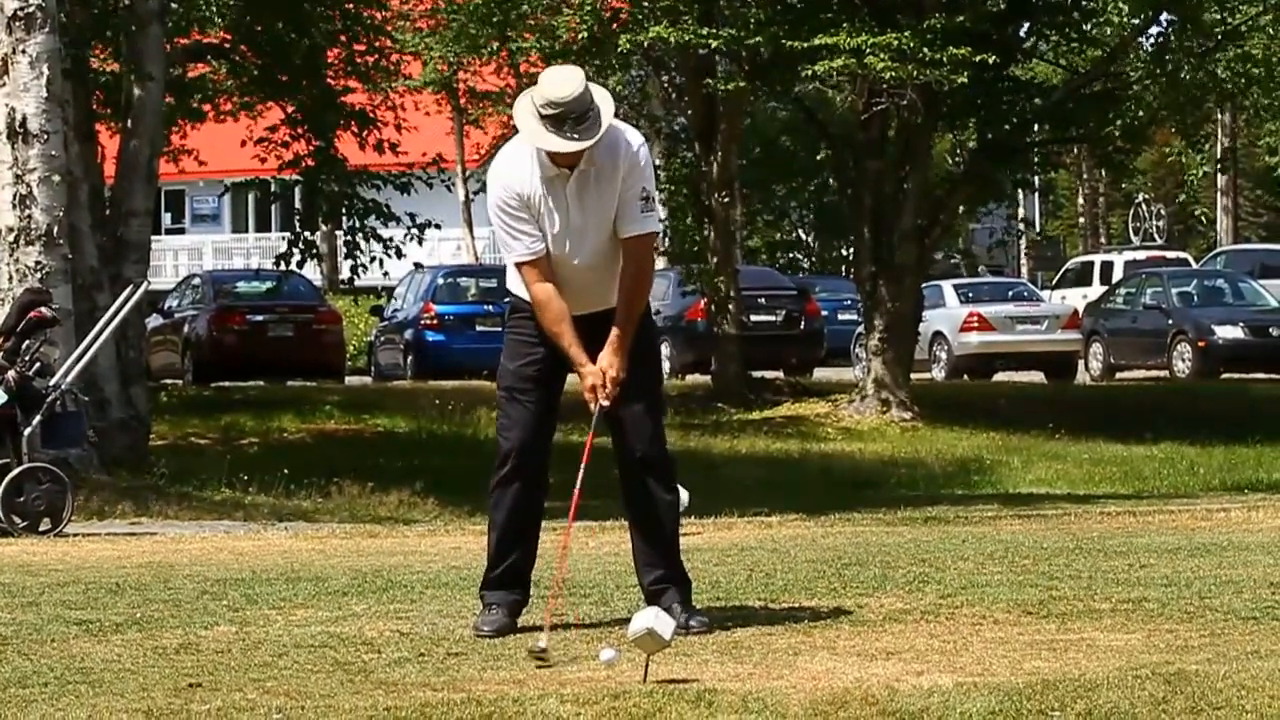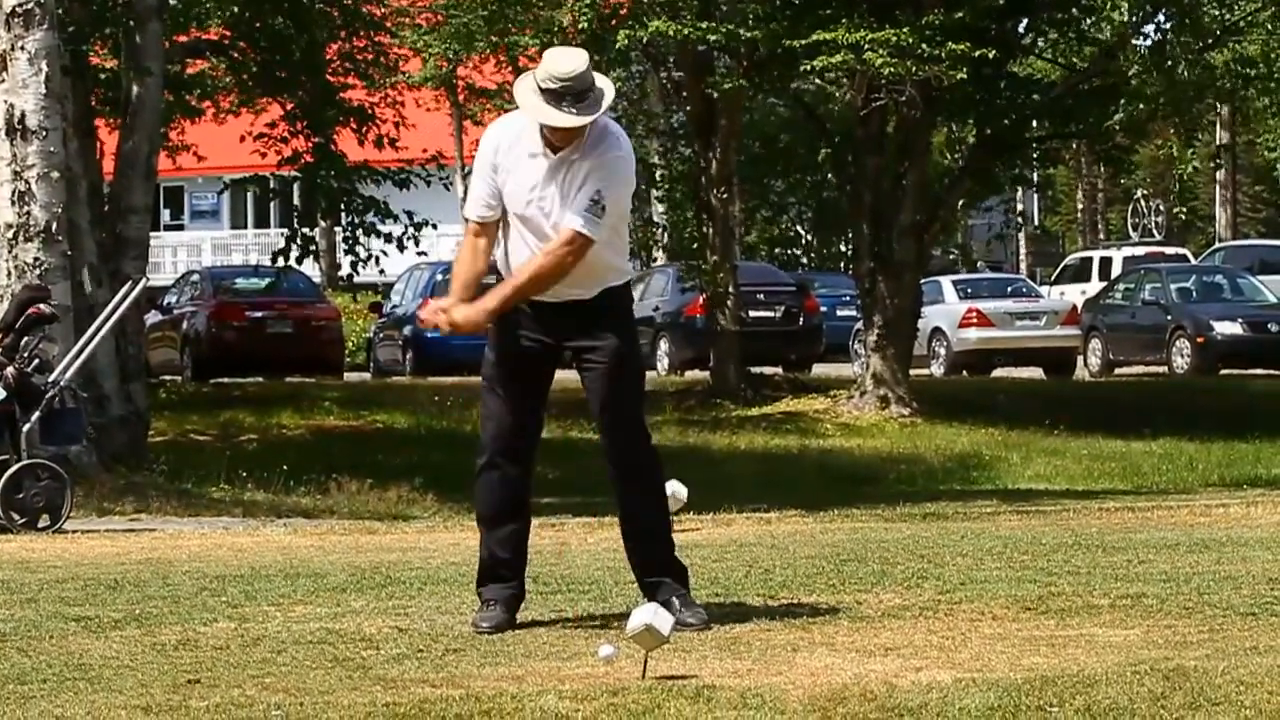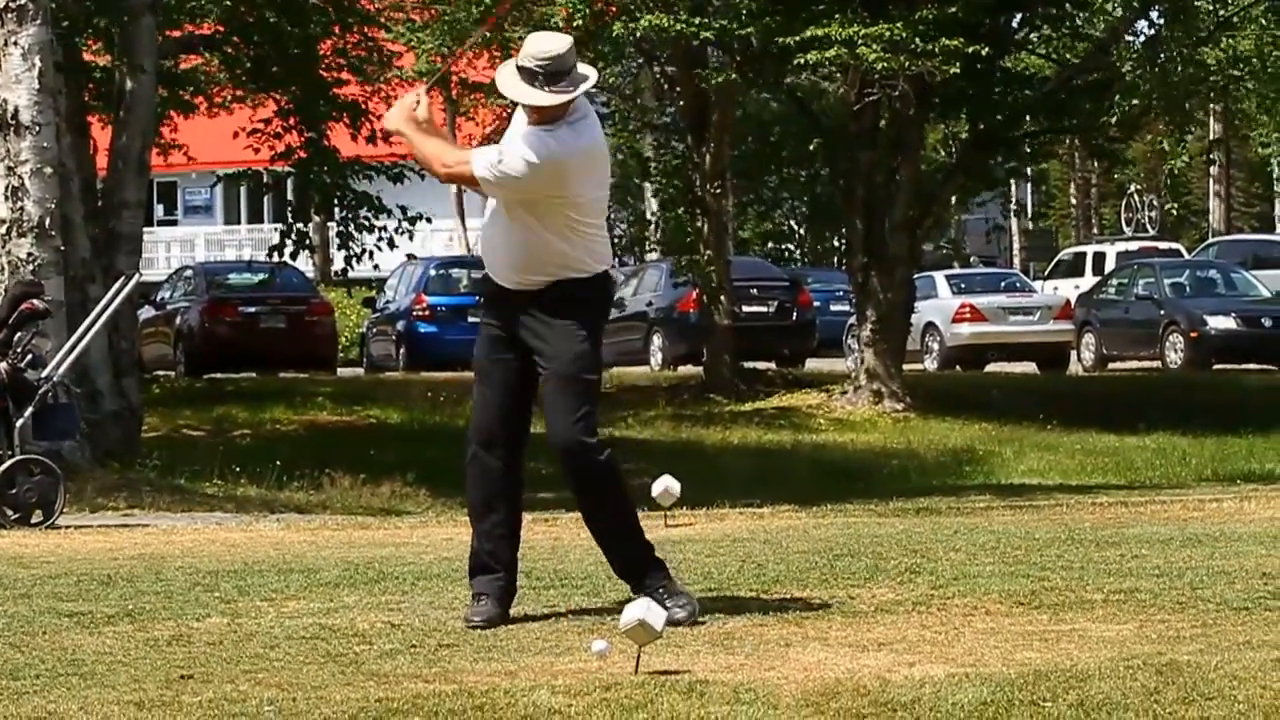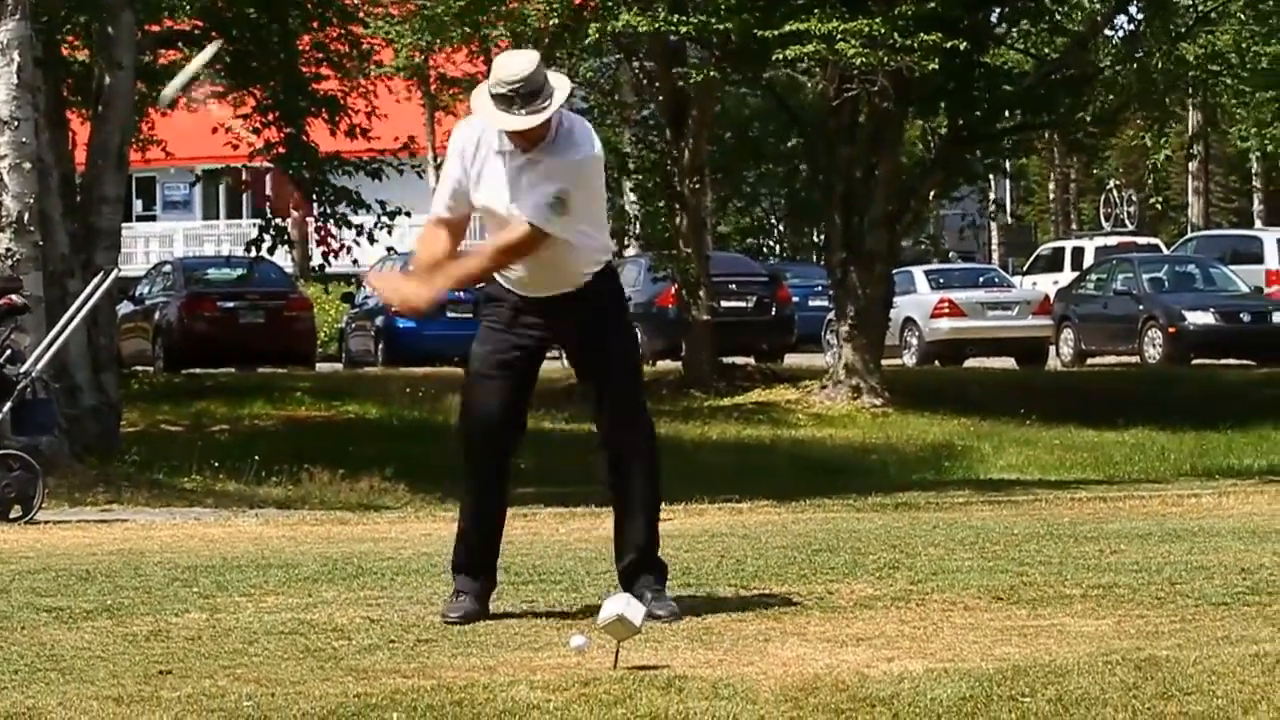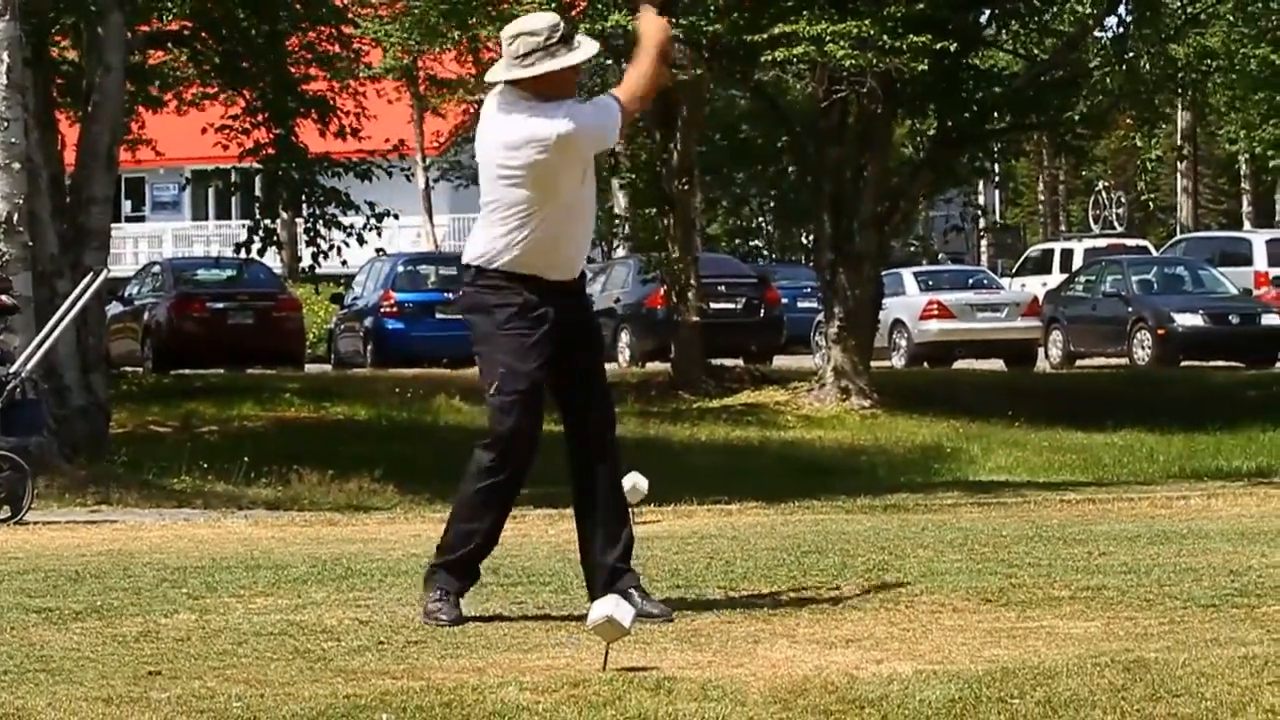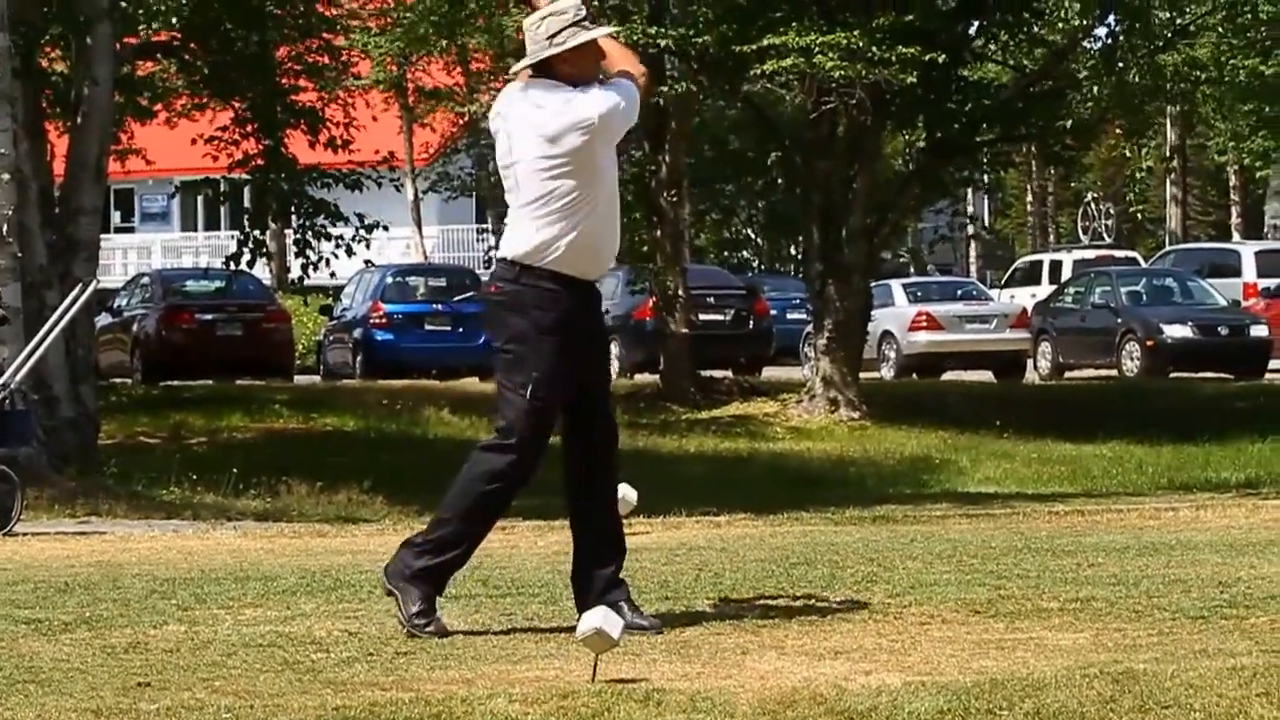
dt=0.3s
person 1, frame 1
left shoulder: (628, 149)
right shoulder: (509, 173)
left elbow: (638, 255)
right elbow: (537, 280)
left wrist: (616, 347)
right wrist: (580, 364)
left hip: (618, 312)
right hip: (536, 317)
left knee: (645, 454)
right knee: (518, 454)
left ankle: (668, 592)
right ankle: (502, 597)
person 1, frame 2
left shoulder: (609, 154)
right shoulder: (500, 138)
left elbow: (567, 252)
right elbow: (480, 230)
left wrist: (488, 308)
right wrist: (459, 298)
left hip: (599, 308)
right hip: (522, 311)
left knee: (629, 446)
right knee: (500, 450)
left ankle: (666, 586)
right ankle: (499, 592)
person 1, frame 3
left shoulder: (565, 144)
right shoulder: (531, 113)
left elbow: (458, 168)
right elbow: (476, 172)
left wrist: (407, 130)
right wrist: (424, 127)
left hip: (567, 301)
right hip: (506, 296)
left knee: (574, 440)
right knee: (489, 442)
left ankle: (648, 577)
right ankle: (492, 585)
person 1, frame 4
left shoulder: (577, 145)
right shoulder: (477, 144)
left elbow: (520, 240)
right elbow: (444, 223)
left wrist: (431, 286)
right wrist: (422, 276)
left hip: (589, 292)
right hip: (510, 300)
left knee: (629, 437)
right knee: (487, 437)
left ankle: (643, 579)
right ankle: (470, 582)
person 1, frame 5
left shoulder: (509, 105)
right shoulder: (549, 128)
left elbow: (606, 112)
right elbow: (631, 98)
right wrist: (654, 36)
left hip: (564, 286)
right hip: (509, 296)
left knee: (595, 432)
right knee: (510, 438)
left ankle: (613, 577)
right ankle: (447, 582)
person 1, frame 6
left shoulder: (515, 102)
right shoulder: (587, 115)
right elbow: (634, 74)
left hip: (569, 295)
right hip: (537, 297)
left knee: (595, 445)
right knee: (516, 444)
left ankle: (602, 592)
right ankle: (416, 571)
